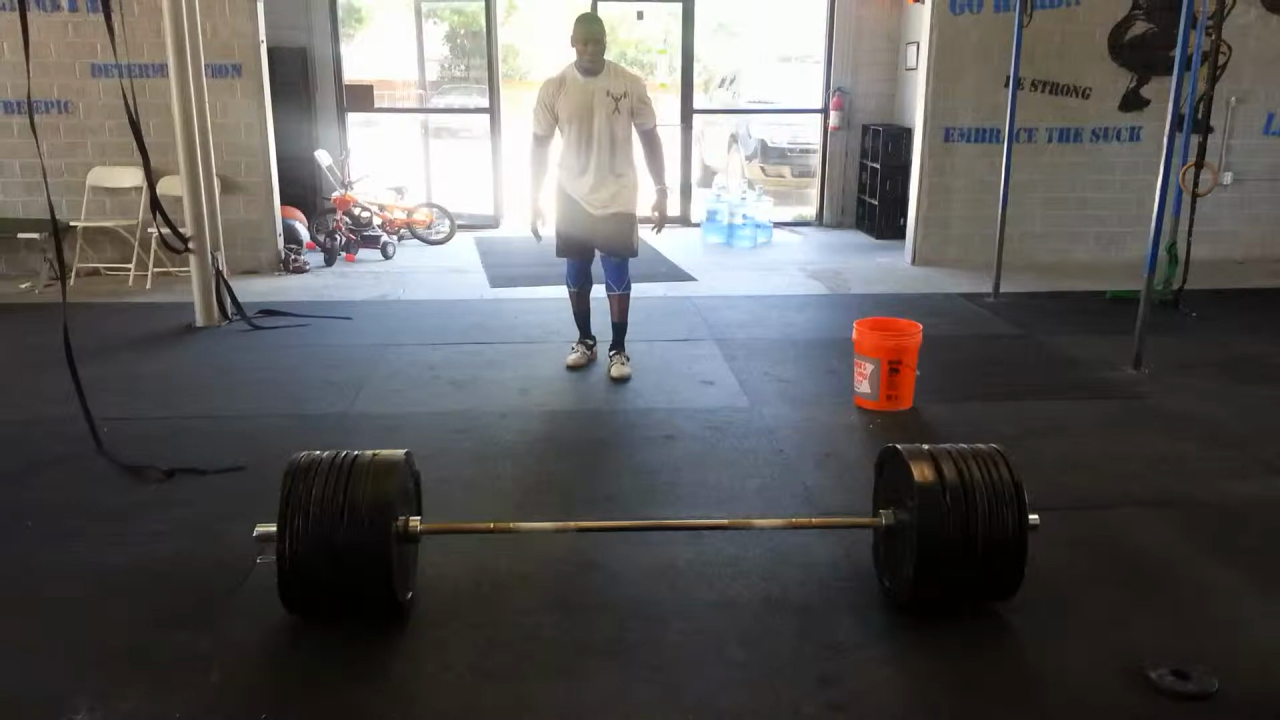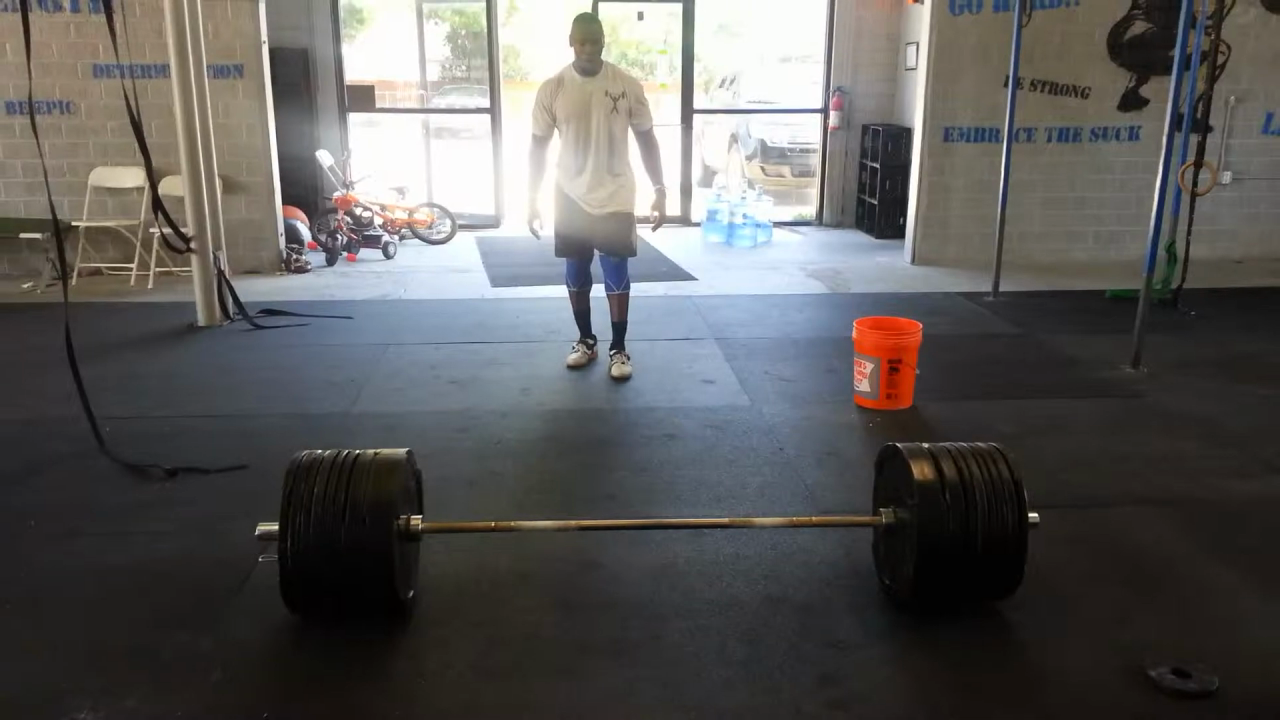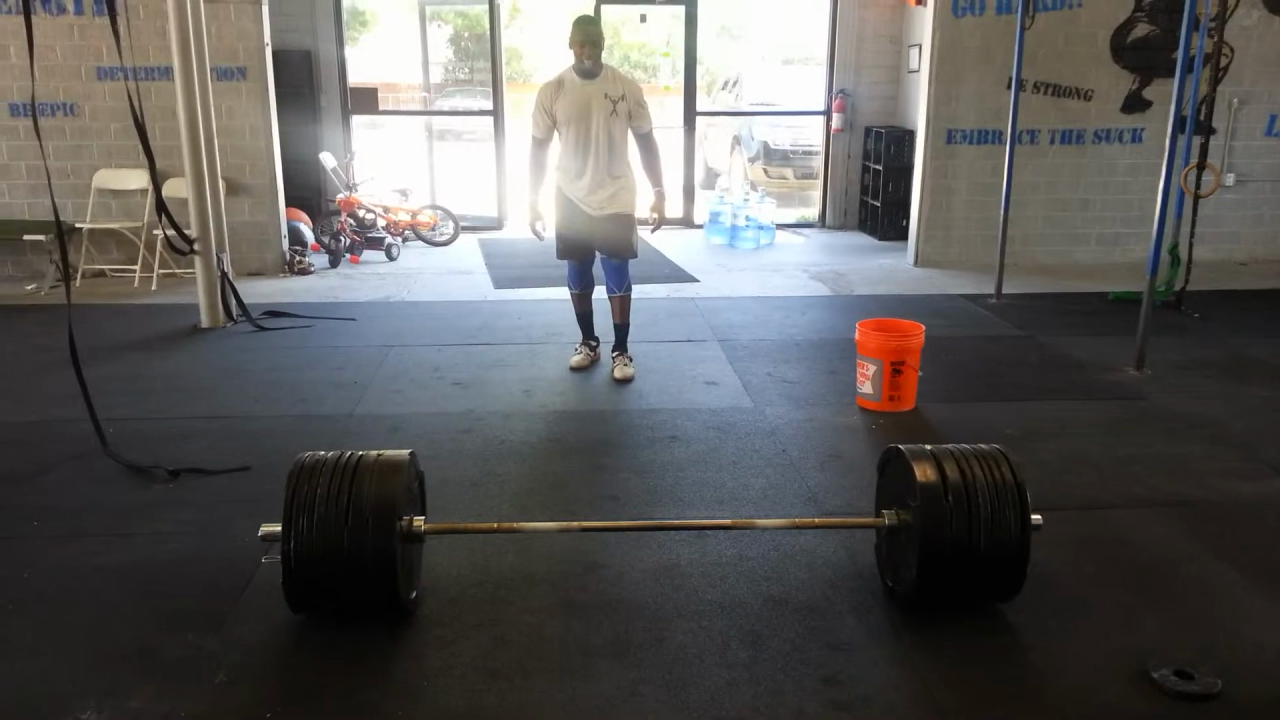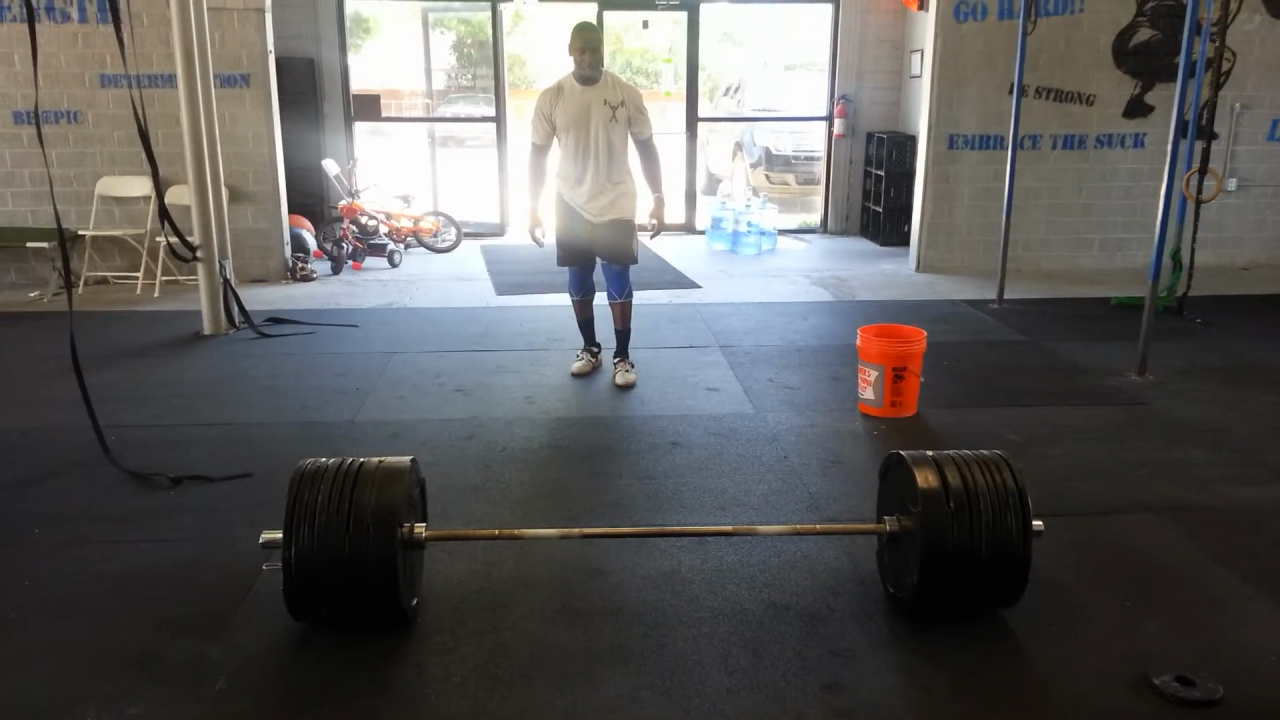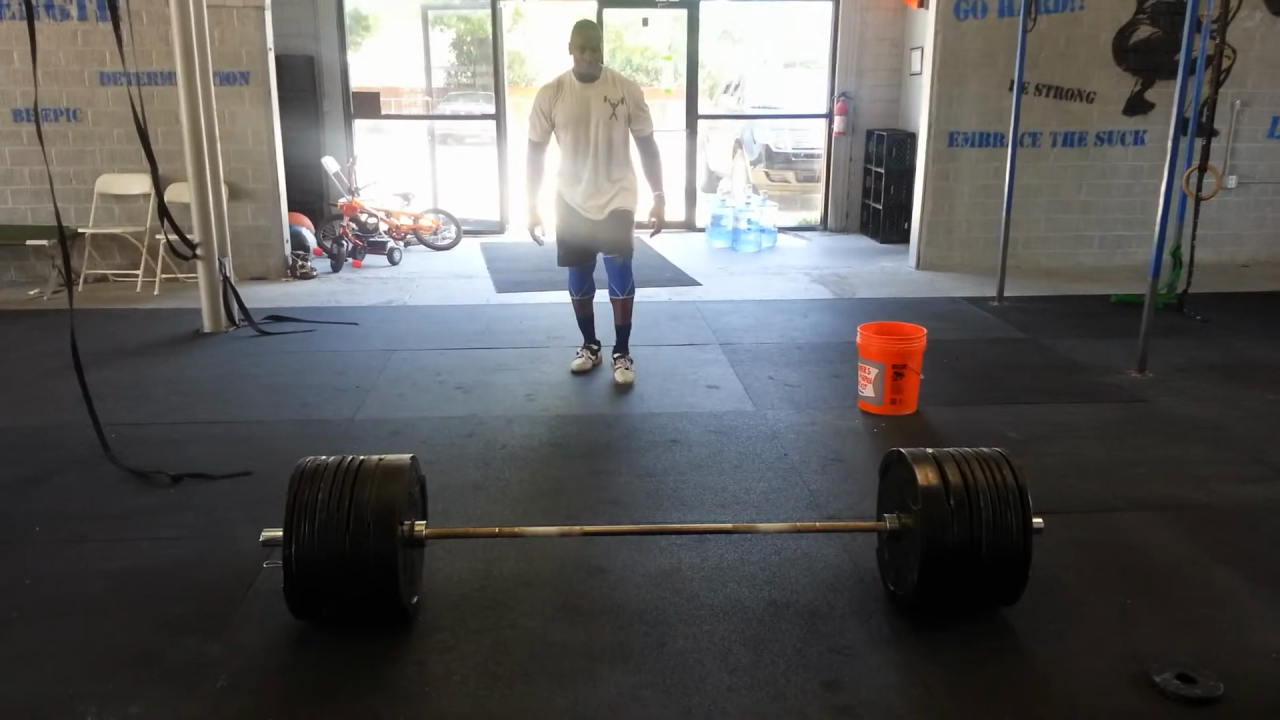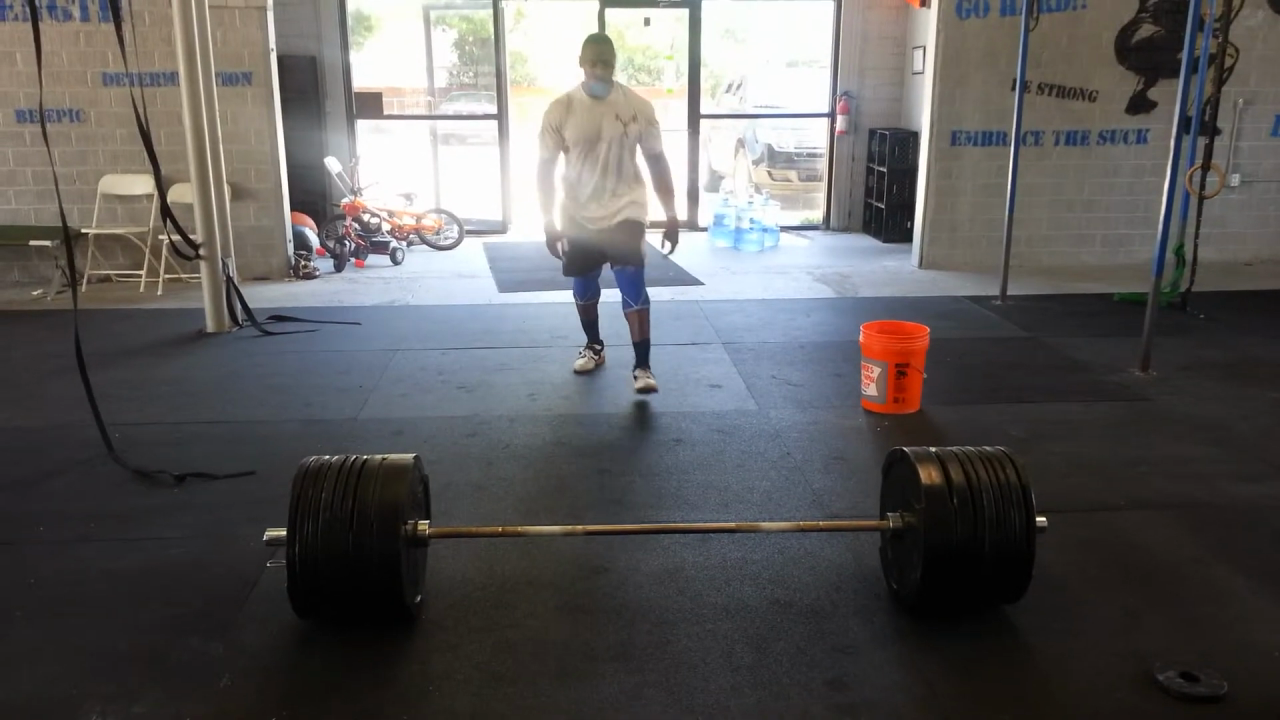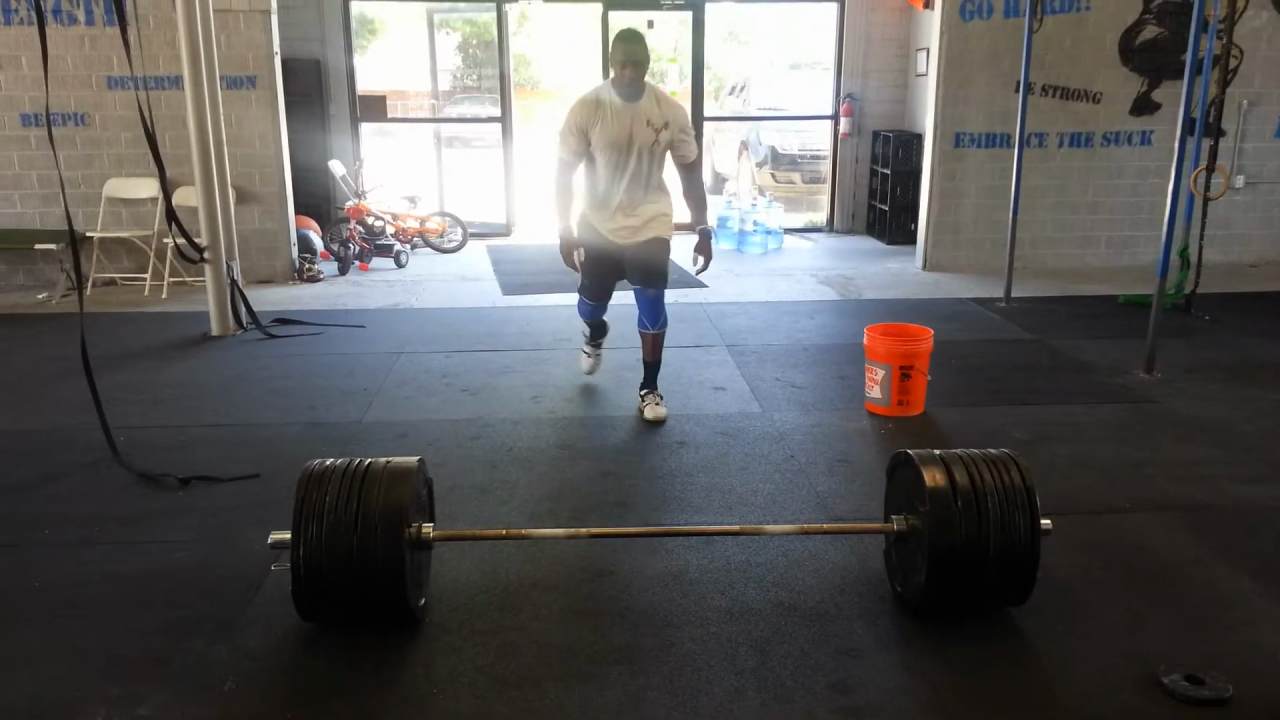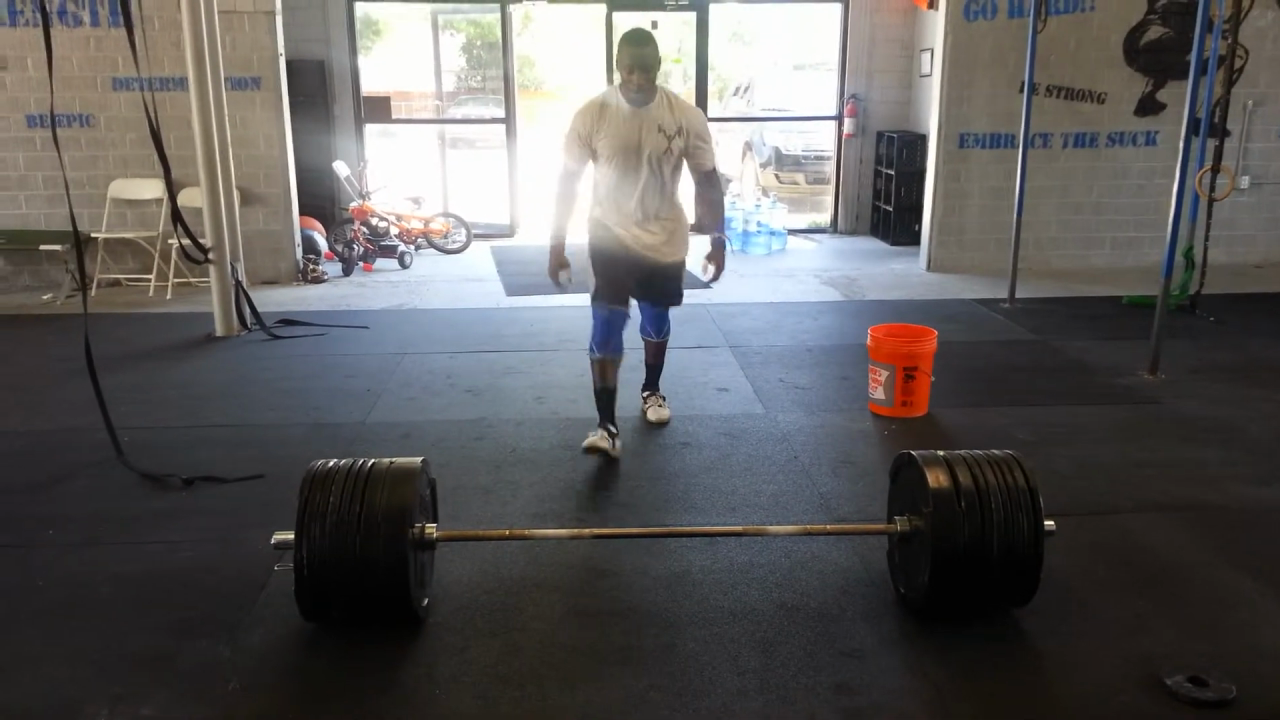
dt=0.3s
person 1, frame 1
left shoulder: (630, 84)
right shoulder: (554, 88)
left elbow: (650, 139)
right elbow: (540, 145)
left wrist: (661, 192)
right wrist: (535, 200)
left hip: (618, 197)
right hip: (572, 197)
left knee: (617, 272)
right knee: (577, 271)
left ankle: (618, 349)
right ankle: (585, 341)
person 1, frame 2
left shoulder: (628, 85)
right shoulder: (552, 89)
left elbow: (646, 140)
right elbow: (539, 146)
left wrist: (659, 191)
right wrist: (532, 201)
left hip: (616, 197)
right hip: (570, 198)
left knee: (616, 272)
right knee: (576, 271)
left ankle: (619, 348)
right ankle: (586, 340)
person 1, frame 3
left shoulder: (627, 87)
right shoulder: (552, 91)
left elbow: (646, 142)
right elbow: (539, 148)
left wrist: (658, 194)
right wrist: (534, 202)
left hip: (617, 199)
right hip: (571, 199)
left knee: (617, 274)
right knee: (578, 273)
left ankle: (621, 350)
right ankle: (588, 342)
person 1, frame 4
left shoulder: (626, 94)
right shoulder: (551, 98)
left elbow: (646, 148)
right elbow: (538, 155)
left wrist: (658, 200)
right wrist: (533, 209)
left hip: (617, 205)
right hip: (572, 205)
left knee: (618, 279)
right knee: (579, 279)
left ankle: (622, 356)
right ankle: (590, 349)
person 1, frame 5
left shoulder: (628, 90)
right shoulder: (550, 94)
left elbow: (647, 145)
right elbow: (536, 152)
left wrist: (658, 197)
right wrist: (532, 206)
left hip: (617, 197)
right hip: (572, 200)
left knee: (619, 268)
right knee: (579, 276)
left ankle: (622, 353)
right ankle: (590, 346)
person 1, frame 6
left shoulder: (638, 107)
right shoulder: (560, 110)
left elbow: (657, 162)
right elbow: (546, 168)
left wrist: (671, 215)
right wrist: (550, 221)
left hip: (625, 208)
right hip: (579, 212)
left knee: (631, 279)
right knee: (584, 284)
left ankle: (642, 367)
right ankle: (594, 346)
person 1, frame 7
left shoulder: (671, 111)
right shoulder: (586, 109)
left elbow: (689, 172)
right elbow: (565, 172)
left wrist: (703, 230)
right wrist: (565, 228)
left hip: (650, 223)
right hip: (598, 223)
left knee: (652, 302)
right knee: (591, 303)
left ankle: (650, 389)
right ankle: (595, 336)
person 1, frame 8
left shoulder: (686, 116)
right shoulder: (593, 114)
left elbow: (707, 180)
right elbow: (569, 180)
left wrist: (717, 239)
right wrist: (556, 244)
left hip: (665, 234)
right hip: (611, 230)
left knee: (656, 318)
right knee: (609, 318)
left ankle: (651, 389)
right ankle: (607, 426)
